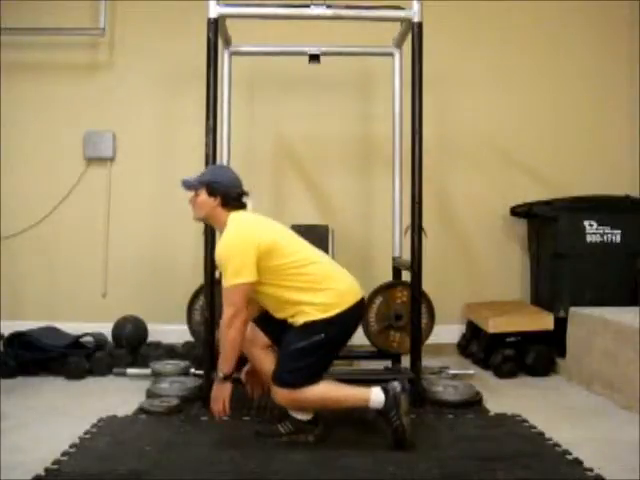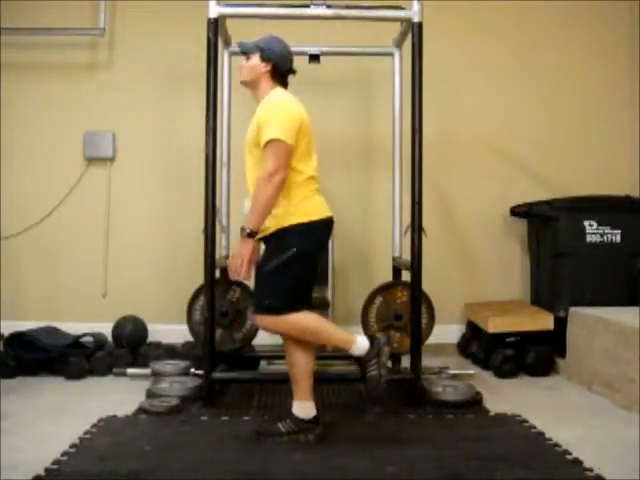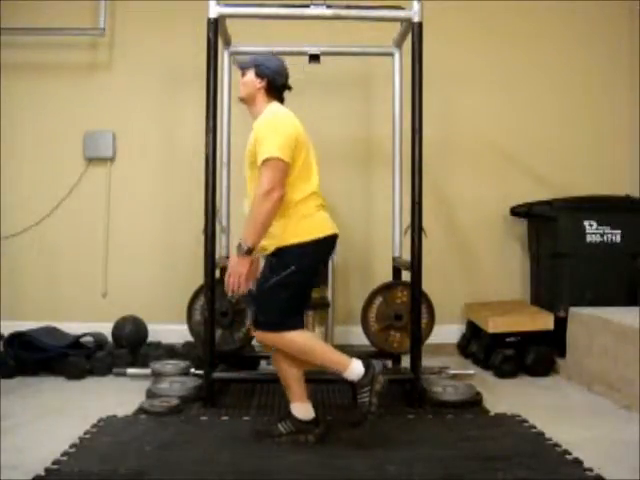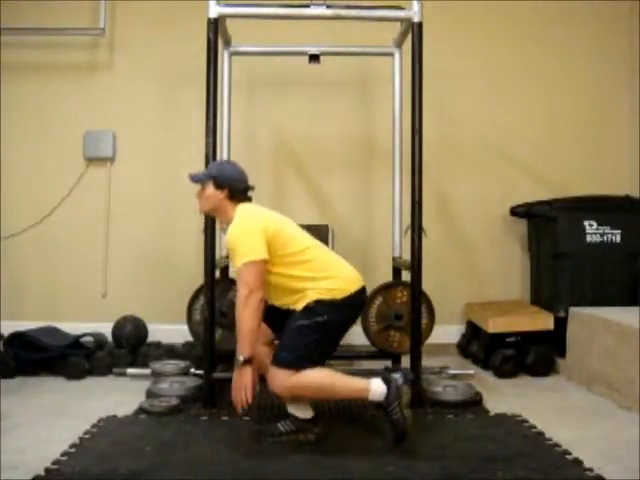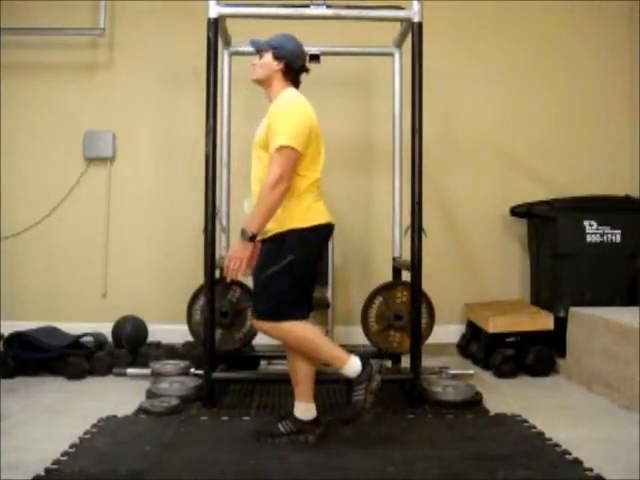
dt=1s
person 1, frame 1
left shoulder: (233, 241)
right shoulder: (245, 226)
left elbow: (233, 316)
right elbow: (253, 298)
left wrist: (223, 378)
right wrist: (257, 363)
left hip: (331, 308)
right hip: (327, 298)
left knee: (287, 392)
right knee: (251, 337)
left ankle: (383, 398)
right ankle: (302, 419)
person 1, frame 2
left shoulder: (277, 106)
right shoulder: (273, 107)
left elbow: (273, 175)
left wrist: (247, 235)
right wrist: (258, 237)
left hip: (298, 224)
right hip: (295, 224)
left knee: (271, 315)
right knee: (290, 319)
left ankle: (364, 346)
right ankle: (304, 416)
person 1, frame 3
left shoulder: (272, 121)
right shoulder: (269, 122)
left elbow: (270, 192)
left wrist: (242, 251)
right wrist: (253, 252)
left hip: (301, 240)
right hip: (297, 239)
left knee: (269, 330)
right knee: (271, 327)
left ankle: (359, 371)
right ankle: (303, 418)
person 1, frame 4
left shoulder: (243, 227)
right shoulder: (249, 219)
left elbow: (250, 297)
right elbow: (256, 294)
left wrist: (243, 364)
right wrist: (248, 358)
left hip: (334, 294)
right hip: (325, 289)
left knee: (283, 378)
right knee: (255, 339)
left ankle: (382, 390)
right ankle: (302, 417)
person 1, frame 5
left shoulder: (289, 107)
right shoulder: (283, 108)
left elbow: (278, 180)
left wrist: (246, 236)
right wrist: (257, 237)
left hip: (296, 230)
right hip: (293, 229)
left knee: (271, 319)
right knee: (289, 321)
left ankle: (357, 368)
right ankle: (305, 417)
